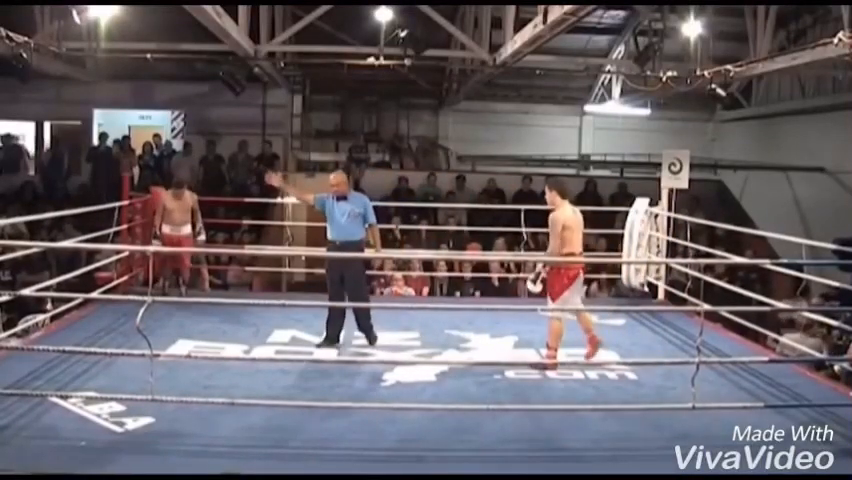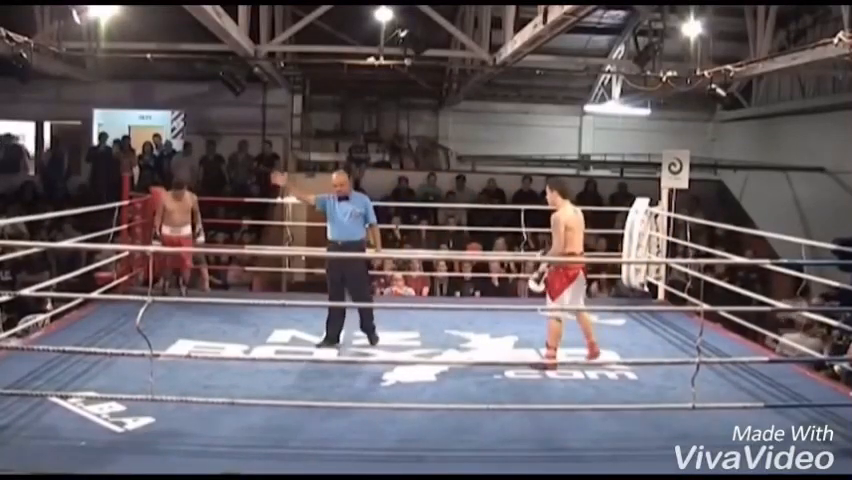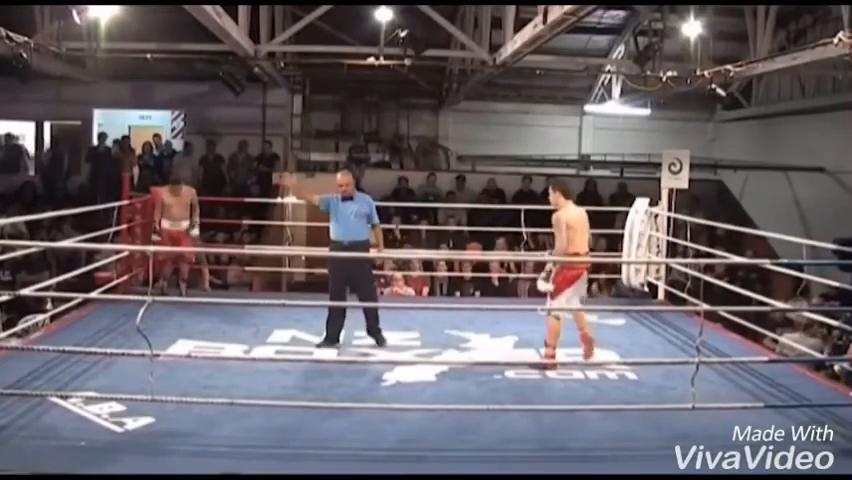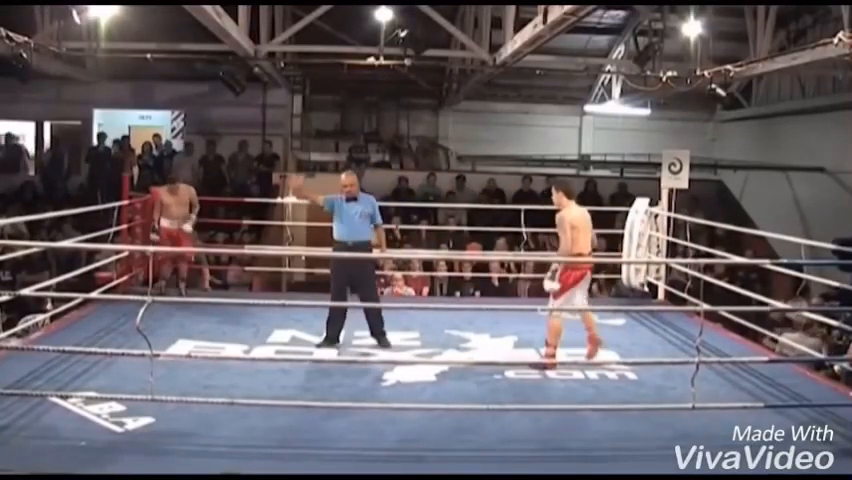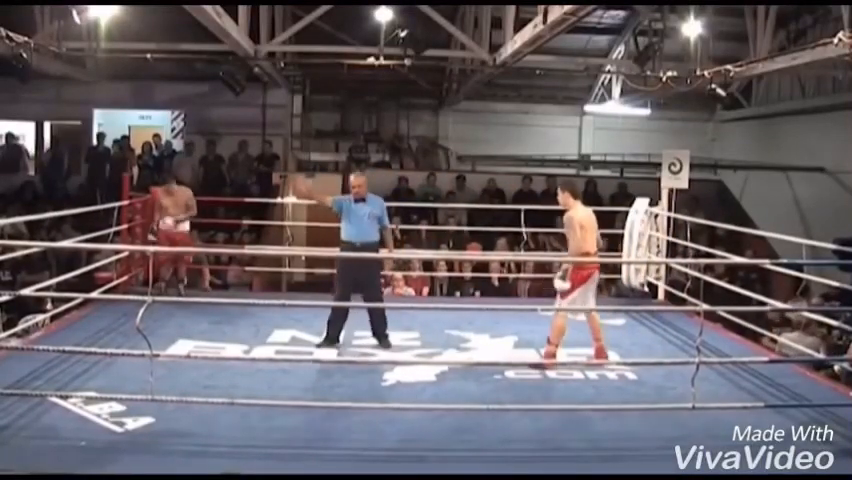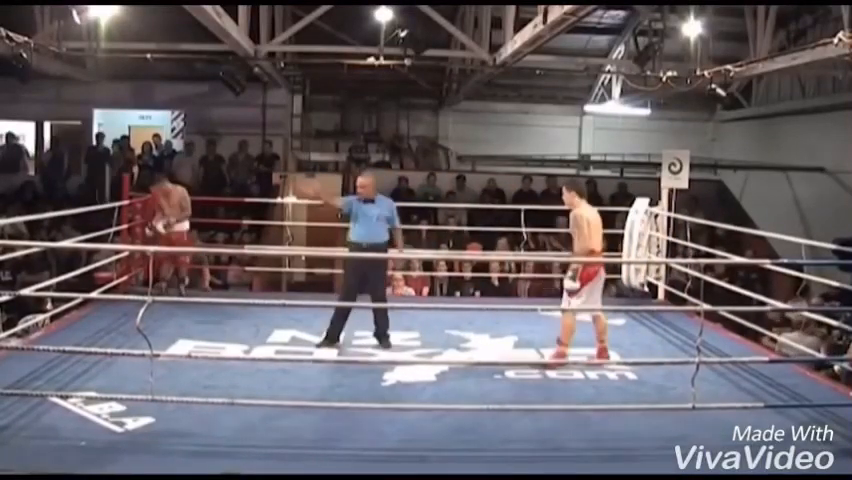
dt=0.1s
person 1, frame 1
left shoulder: (556, 215)
right shoulder: (576, 212)
left elbow: (554, 249)
left wrist: (541, 267)
left hip: (563, 266)
right hip: (577, 263)
left knee: (556, 312)
right knee: (576, 305)
left ankle: (551, 358)
right ankle: (592, 339)
person 1, frame 2
left shoulder: (558, 216)
right shoulder: (577, 212)
left elbow: (558, 248)
left wrist: (543, 267)
right wrist: (548, 253)
left hip: (564, 266)
right hip: (578, 263)
left knee: (554, 313)
right knee: (577, 307)
left ankle: (550, 358)
right ankle: (592, 346)
person 1, frame 3
left shoulder: (559, 215)
right shoulder: (581, 212)
left elbow: (561, 248)
left wrist: (549, 267)
left hip: (568, 265)
right hip: (582, 263)
left knee: (554, 311)
right knee: (573, 304)
left ankle: (550, 357)
right ankle: (586, 339)
person 1, frame 4
left shoulder: (563, 215)
right shoulder: (584, 212)
left elbow: (566, 247)
right elbow: (593, 241)
left wrist: (555, 267)
left hip: (572, 265)
right hip: (586, 263)
left knee: (555, 310)
right knee: (580, 305)
left ankle: (549, 356)
right ankle: (593, 341)
person 1, frame 5
left shoulder: (571, 215)
right shoulder: (589, 213)
left elbow: (576, 247)
right elbow: (598, 242)
left wrist: (565, 268)
left hip: (580, 265)
right hip: (592, 264)
left knee: (561, 309)
right knee: (589, 308)
left ankle: (549, 355)
right ankle: (600, 350)
person 1, frame 6
left shoulder: (577, 213)
right shoulder: (593, 212)
left elbow: (584, 245)
left wrist: (574, 268)
left hip: (585, 264)
right hip: (597, 264)
left knee: (568, 309)
right knee: (595, 310)
left ankle: (561, 353)
right ankle: (602, 352)
person 2, frame 1
left shoulder: (362, 201)
right shoulder: (327, 200)
left elbow: (372, 226)
right elbow: (303, 197)
left wrist: (378, 250)
right wrist: (282, 185)
left hip: (354, 250)
right hip: (334, 250)
left knee: (358, 294)
right knee: (335, 296)
left ankle: (368, 331)
right ankle: (332, 336)
person 2, frame 2
left shoulder: (363, 201)
right shoulder: (327, 200)
left elbow: (372, 226)
right elbow: (306, 198)
left wrist: (378, 250)
right wrist: (286, 186)
left hip: (356, 250)
right hip: (334, 250)
left knee: (362, 294)
right knee: (335, 295)
left ankle: (370, 331)
right ankle: (332, 336)
person 2, frame 3
left shoulder: (366, 201)
right shoulder: (332, 200)
left elbow: (375, 226)
right elbow: (311, 198)
left wrist: (380, 249)
right wrist: (295, 187)
left hip: (359, 250)
right hip: (338, 250)
left knee: (367, 294)
right knee: (336, 295)
left ankle: (375, 332)
right ankle: (332, 336)
person 2, frame 4
left shoulder: (370, 201)
right shoulder: (336, 200)
left elbow: (378, 226)
right elbow: (317, 199)
left wrist: (383, 249)
right wrist: (300, 189)
left hip: (363, 251)
right hip: (341, 251)
left knee: (369, 295)
right knee: (337, 296)
left ankle: (379, 334)
right ankle: (332, 337)
person 2, frame 5
left shoulder: (378, 202)
right shoulder: (344, 201)
left elbow: (385, 228)
right elbow: (325, 200)
left wrist: (390, 251)
right wrist: (308, 192)
left hip: (370, 252)
right hip: (348, 251)
left knee: (374, 296)
right knee: (342, 296)
left ankle: (381, 335)
right ankle: (332, 337)
person 2, frame 6
left shoulder: (387, 204)
right shoulder: (353, 201)
left elbow: (396, 228)
right elbow: (334, 202)
left wrist: (400, 251)
right wrist: (317, 194)
left hip: (378, 253)
right hip: (356, 251)
left knee: (379, 296)
right knee: (346, 295)
left ankle: (382, 335)
right ankle: (332, 337)
person 3, frame 1
left shoulder: (192, 197)
right shoulder: (164, 197)
left elbow: (196, 212)
right elbow: (158, 215)
left wrist: (200, 227)
right wrist: (156, 232)
left hip: (185, 232)
right hip: (167, 232)
left knee: (185, 262)
right knee: (168, 261)
left ankle: (183, 288)
right ankle: (164, 283)
person 3, frame 2
left shoulder: (192, 198)
right shoulder: (164, 198)
left elbow: (197, 213)
right elbow: (158, 216)
left wrist: (199, 229)
right wrist: (156, 233)
left hip: (185, 233)
right hip: (168, 233)
left knee: (185, 263)
right knee: (168, 262)
left ankle: (183, 288)
right ankle: (165, 284)
person 3, frame 3
left shoulder: (191, 192)
right shoulder: (162, 193)
left elbow: (196, 207)
right elbow: (157, 210)
left wrist: (195, 222)
right wrist: (156, 227)
left hip: (184, 228)
right hip: (167, 228)
left knee: (185, 258)
right knee: (167, 258)
left ankle: (183, 286)
right ankle: (163, 285)
person 3, frame 4
left shoulder: (189, 190)
right shoulder: (161, 192)
left elbow: (196, 206)
right elbow: (157, 210)
left wrist: (191, 218)
right wrist: (155, 226)
left hip: (183, 228)
right hip: (166, 227)
left knee: (184, 257)
right knee: (166, 257)
left ankle: (182, 285)
right ankle: (162, 285)
person 3, frame 5
left shoulder: (186, 193)
right shoulder: (159, 194)
left elbow: (193, 211)
right elbow: (158, 212)
left wrist: (179, 218)
right wrist: (154, 227)
left hip: (181, 229)
right hip: (165, 229)
left knee: (182, 258)
right knee: (165, 258)
left ankle: (181, 286)
right ankle: (162, 286)
person 3, frame 6
left shoulder: (181, 192)
right shoulder: (158, 194)
left elbow: (188, 212)
right elbow: (159, 212)
left wrist: (172, 220)
right wrist: (154, 224)
left hip: (180, 229)
right hip: (165, 229)
left knee: (182, 259)
right knee: (166, 258)
left ankle: (182, 286)
right ankle: (163, 286)
